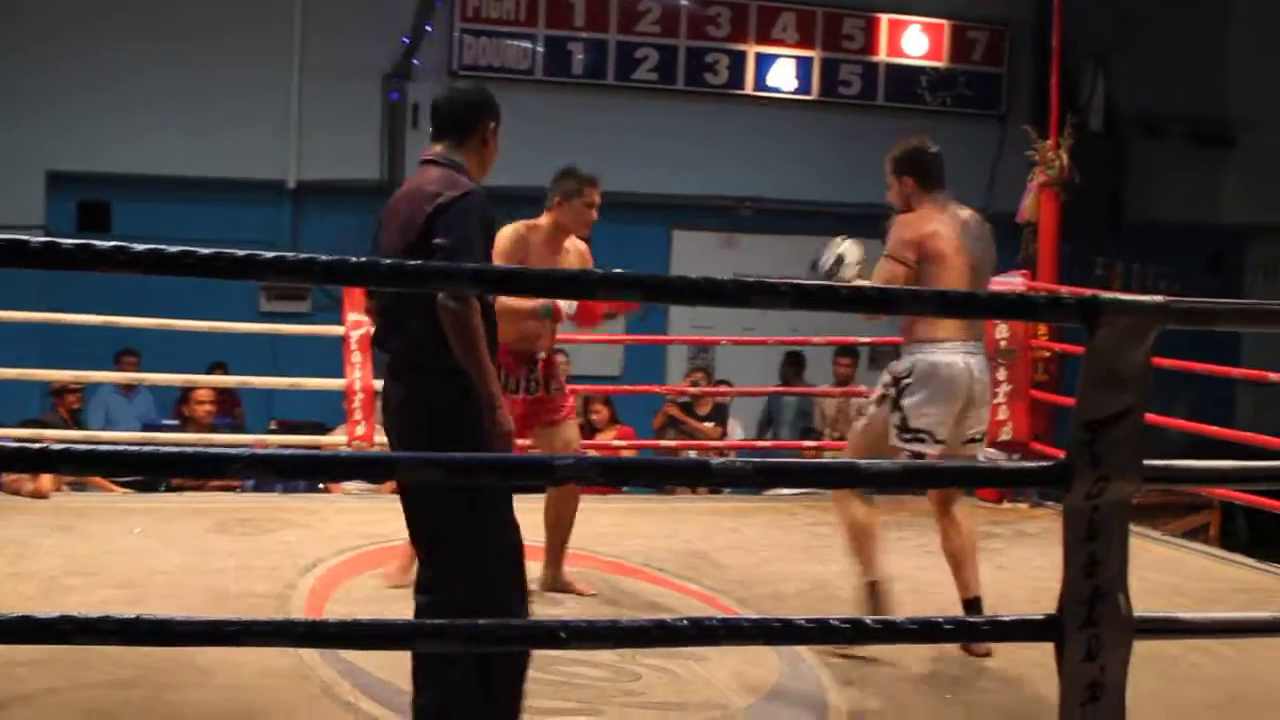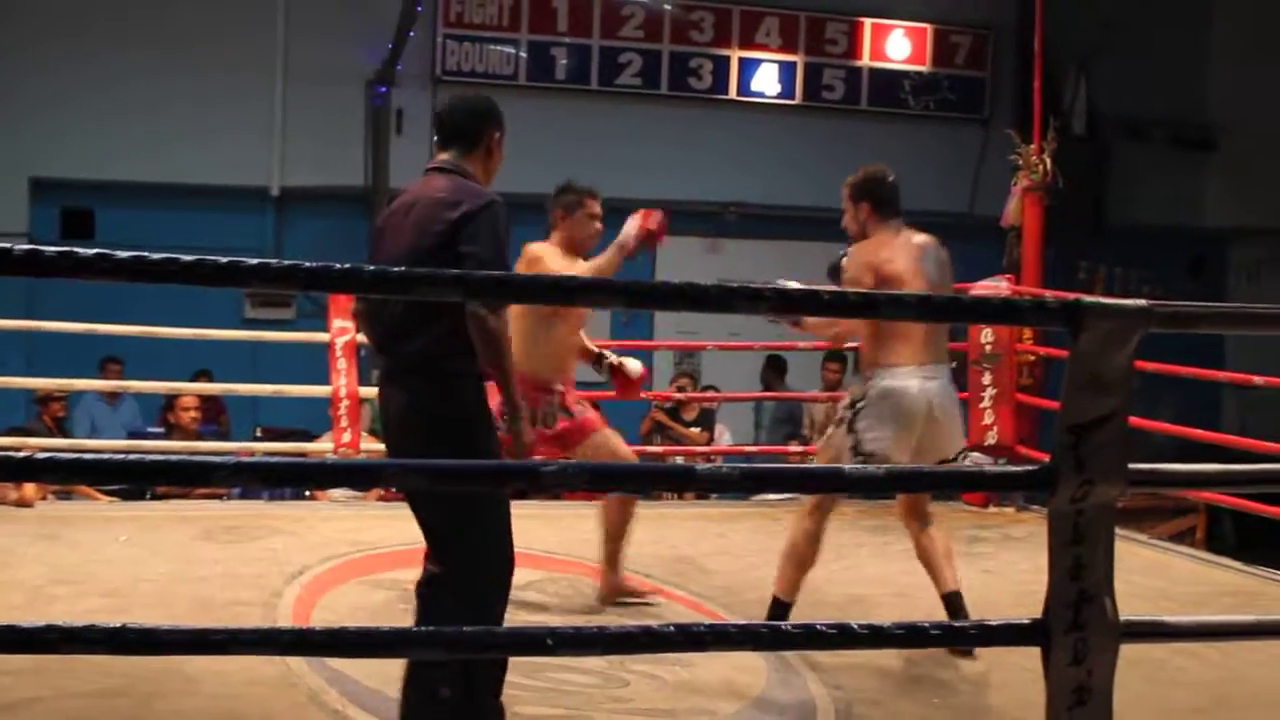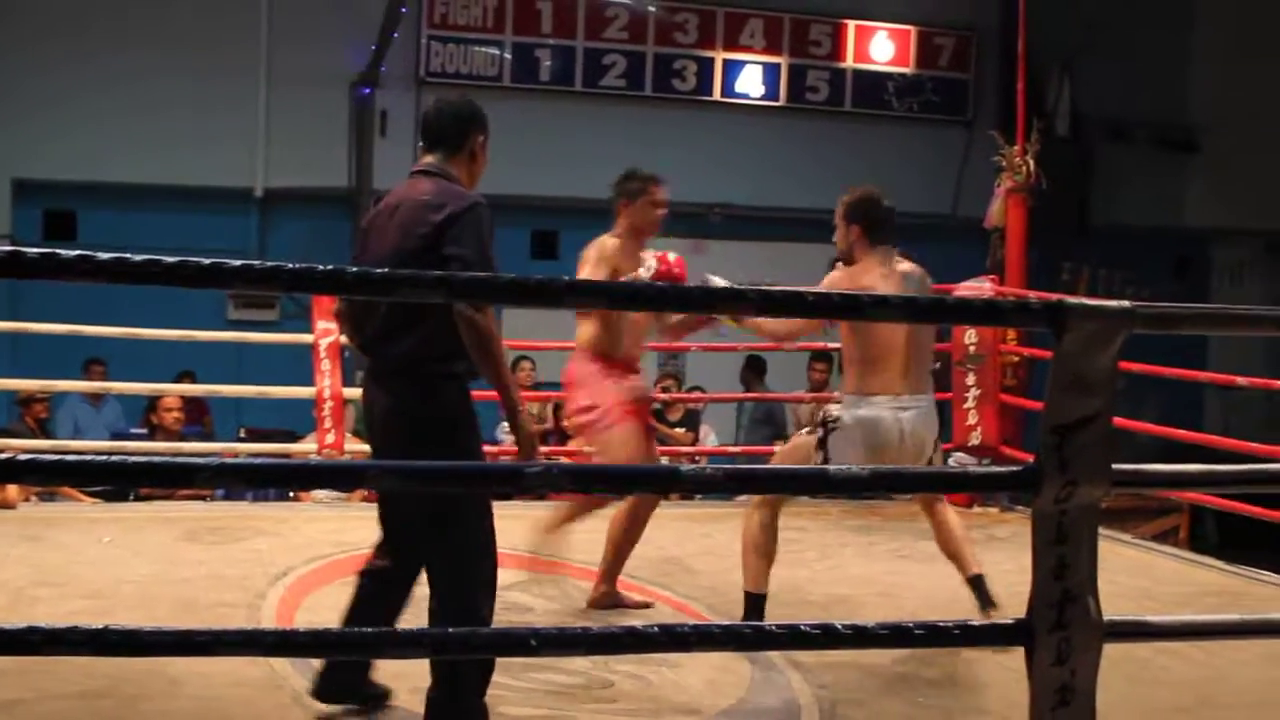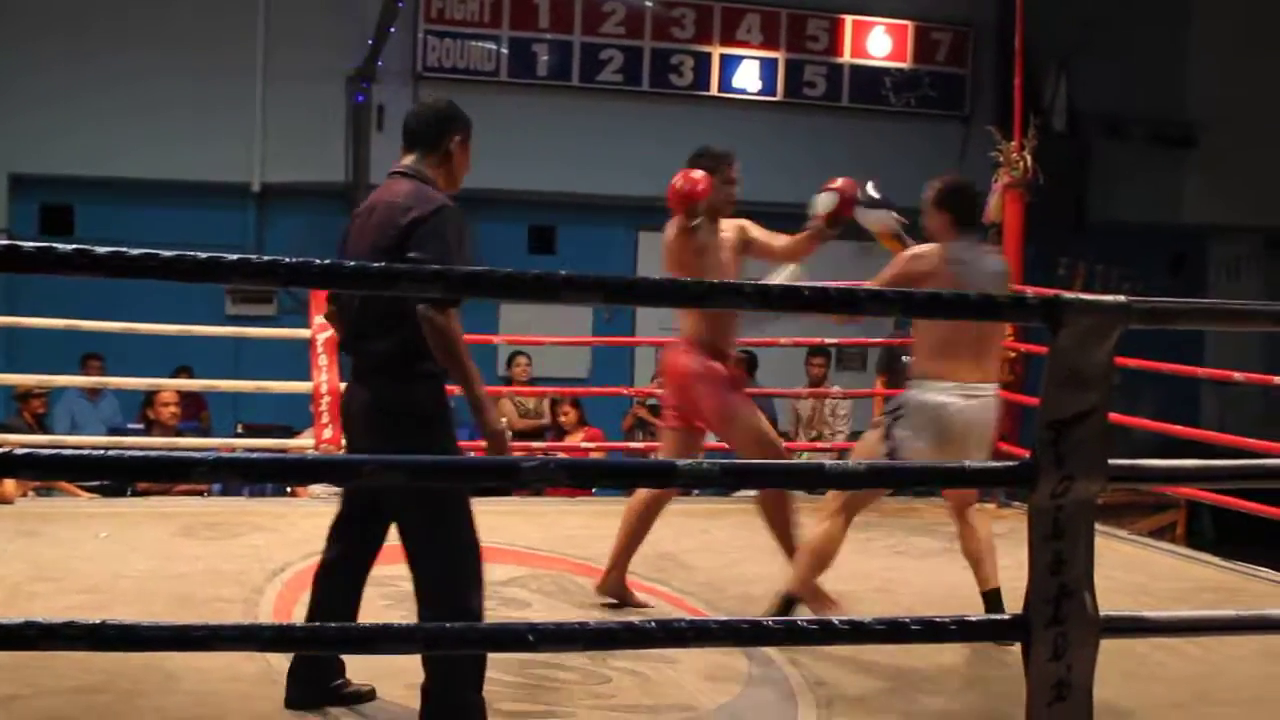
dt=0.2s
person 1, frame 1
left shoulder: (402, 198)
right shoulder: (463, 196)
left elbow: (379, 302)
right elbow: (456, 302)
right wrist: (493, 401)
left hip: (404, 389)
right hip: (445, 396)
left knee: (445, 555)
right knee: (488, 562)
person 1, frame 2
left shoulder: (398, 207)
right shoulder: (478, 205)
left elbow: (366, 309)
right elbow: (482, 312)
right wrist: (516, 413)
left hip: (399, 396)
right hip: (448, 400)
left knee: (447, 552)
right knee: (479, 564)
person 1, frame 3
left shoulder: (383, 210)
right shoulder: (463, 208)
left elbow: (349, 312)
right elbow: (472, 312)
right wrist: (515, 407)
left hip: (382, 396)
right hip: (433, 401)
left knee: (402, 541)
right knee: (464, 565)
person 1, frame 4
left shoulder: (371, 207)
right shoulder: (434, 210)
left elbow: (337, 308)
right elbow: (433, 314)
right wrist: (482, 405)
left hip: (366, 392)
right hip: (410, 399)
left knee: (354, 537)
right knee: (448, 558)
person 2, frame 1
left shoulder: (910, 227)
right shoulder: (977, 225)
left hip: (929, 368)
right hip: (974, 366)
left knee: (848, 484)
right knee: (945, 501)
left ankle: (876, 603)
right ankle: (976, 624)
person 2, frame 2
left shoulder: (866, 256)
right shoulder: (933, 251)
left elbow: (842, 331)
left wrist: (798, 310)
left hip: (890, 394)
right hip: (939, 392)
left knee: (812, 506)
right knee: (917, 512)
left ankle: (777, 620)
right ankle: (960, 619)
person 2, frame 3
left shoulder: (848, 280)
right shoulder: (918, 278)
left elbow: (781, 330)
left hip: (863, 418)
right hip: (918, 416)
left knee: (765, 498)
right knee: (936, 503)
left ankle: (751, 618)
right ankle: (987, 604)
person 2, frame 4
left shoulder: (929, 258)
right shoulder: (996, 266)
left hip: (929, 407)
right hip: (983, 407)
left knee: (839, 506)
right knee: (964, 506)
left ankle: (781, 611)
right ankle: (997, 613)
person 3, frame 1
left shoulder: (580, 253)
right shoulder: (512, 238)
left elbow: (585, 314)
right elbow: (491, 303)
left wrist: (607, 306)
right wrist: (551, 308)
left hip: (541, 367)
right hip: (497, 363)
left ankle: (553, 570)
person 3, frame 2
left shoulder: (581, 265)
right shoulder: (538, 254)
right elbow: (582, 281)
left wrist: (606, 359)
right wrist: (623, 244)
left hip: (560, 397)
right hip: (520, 393)
left knee: (626, 466)
left ankle: (611, 580)
person 3, frame 3
left shoulder: (651, 256)
right shoulder: (608, 248)
left elbow: (666, 326)
right elbow: (584, 303)
left wrist: (703, 310)
right wrist: (640, 282)
left hip: (624, 376)
right hip: (595, 372)
left knee: (649, 487)
right knee: (622, 465)
left ankle: (605, 586)
right ankle: (550, 526)
person 3, frame 4
left shoulder: (736, 230)
right shoulder: (684, 233)
left elbow: (789, 249)
right elbow: (676, 257)
left wrist: (826, 220)
right wrist: (685, 219)
left hip: (707, 364)
right hip: (698, 363)
right knee: (770, 456)
left ankle: (613, 578)
